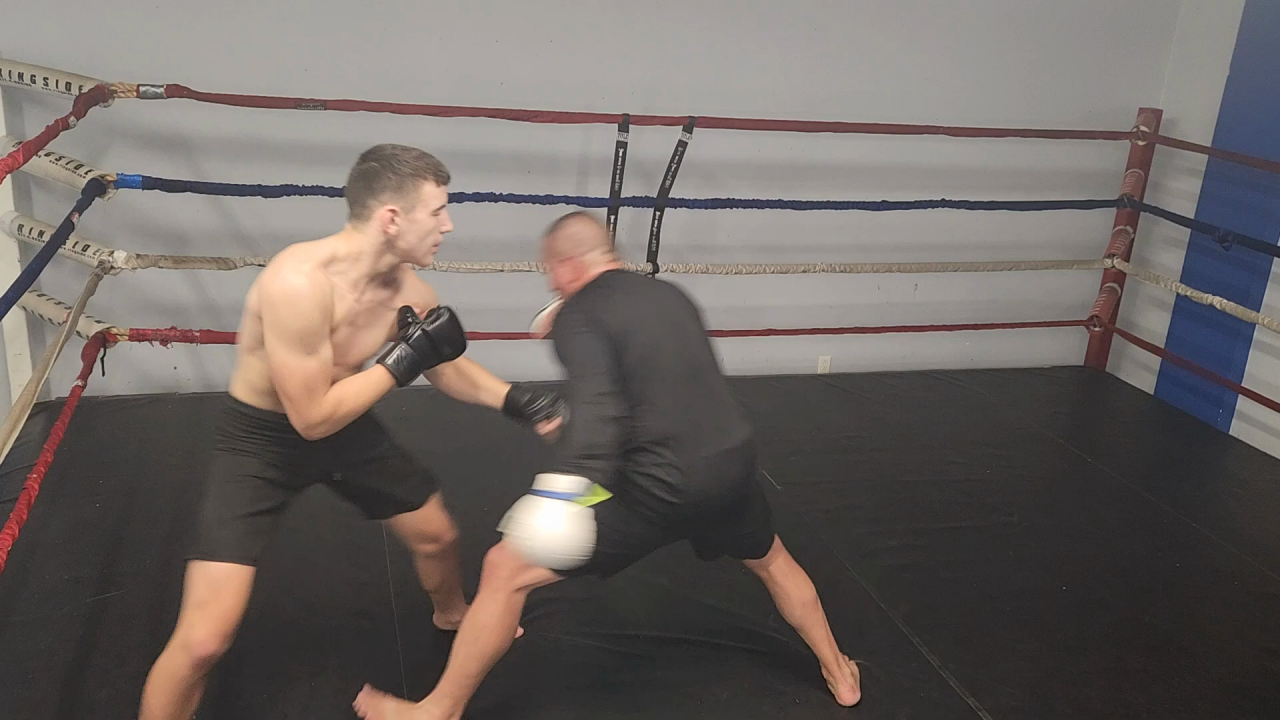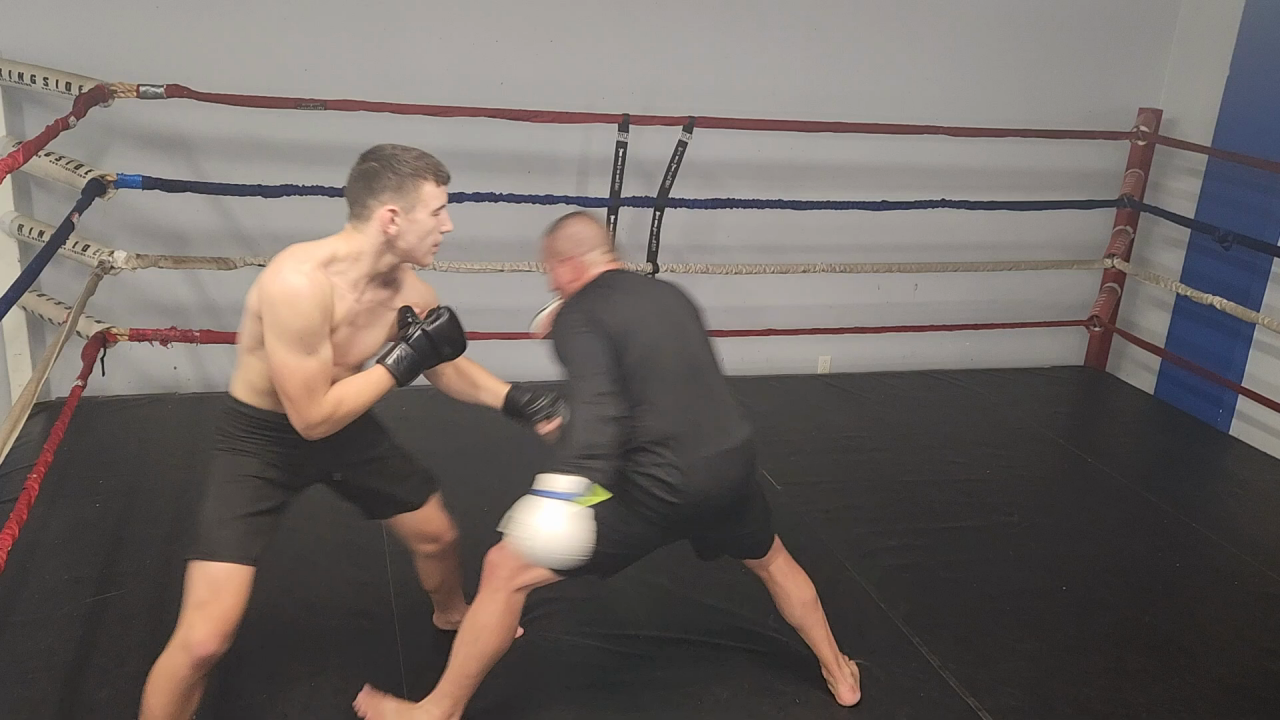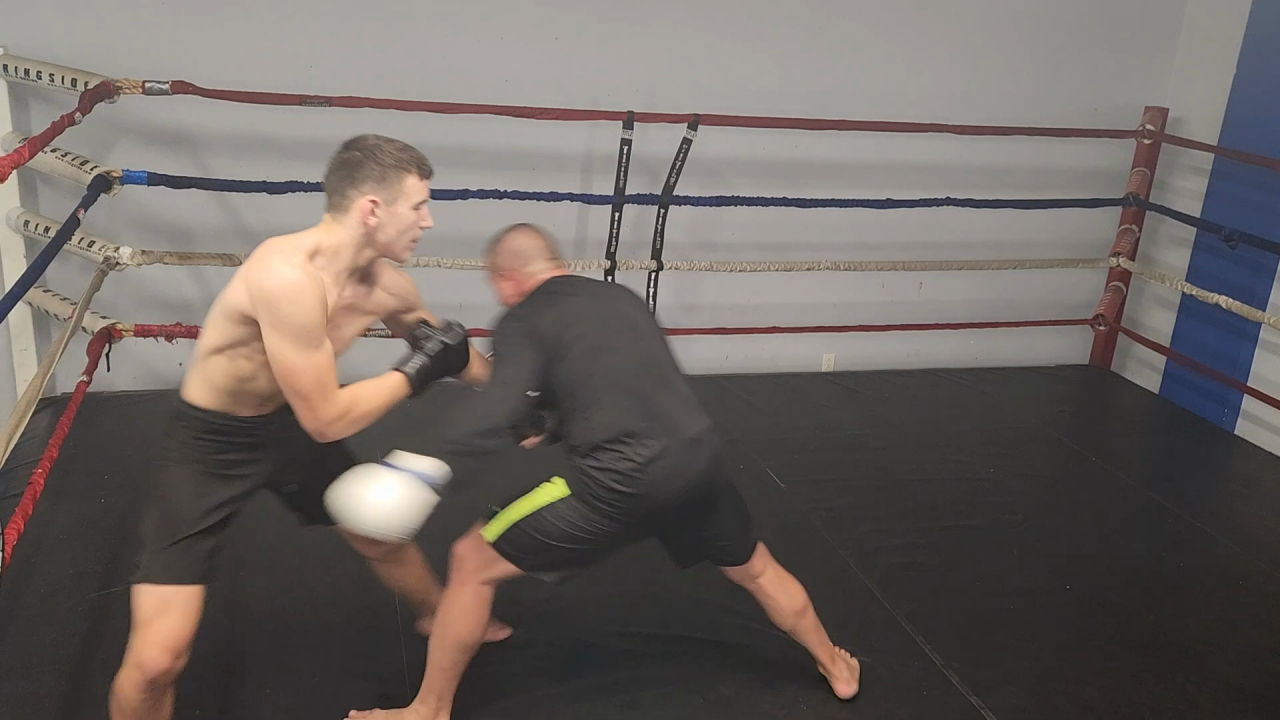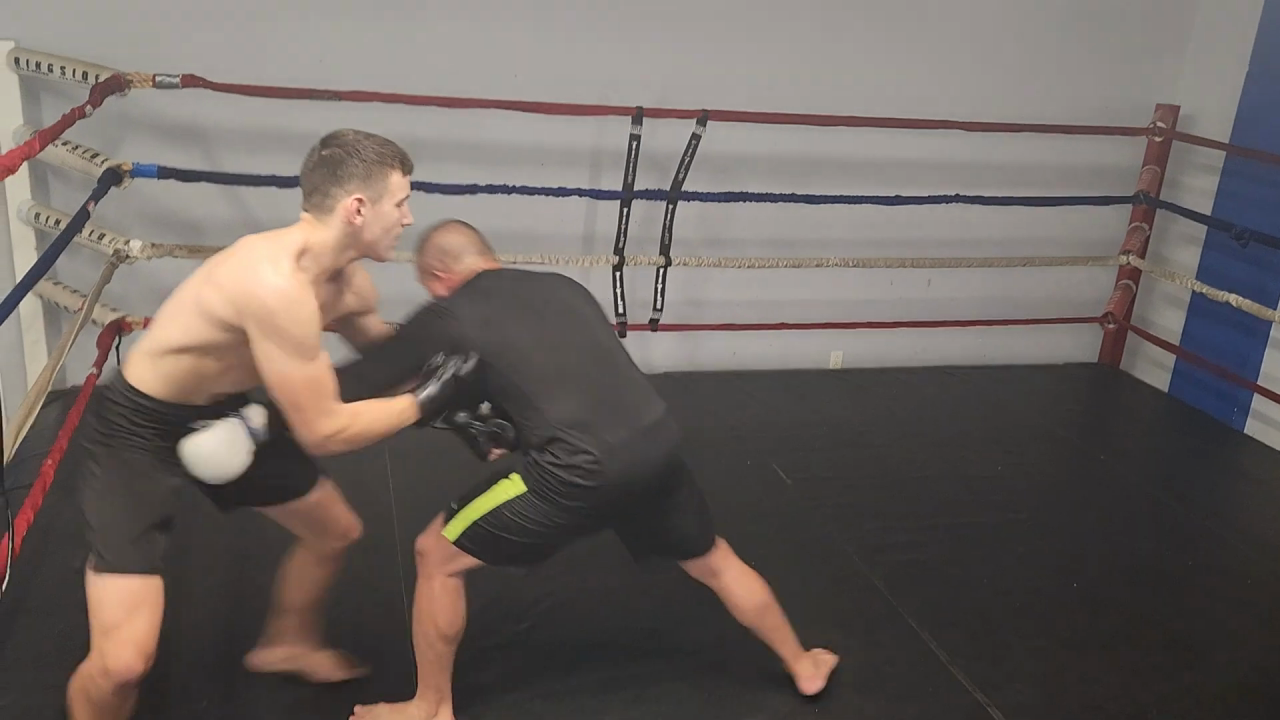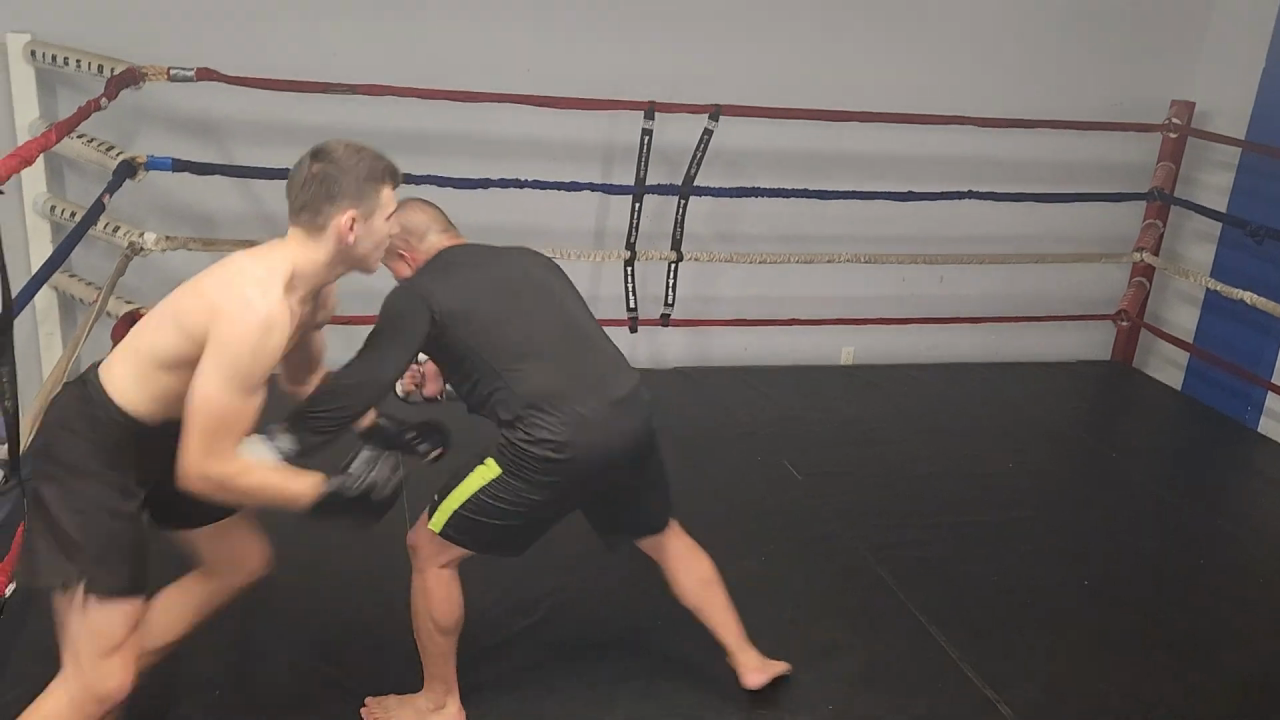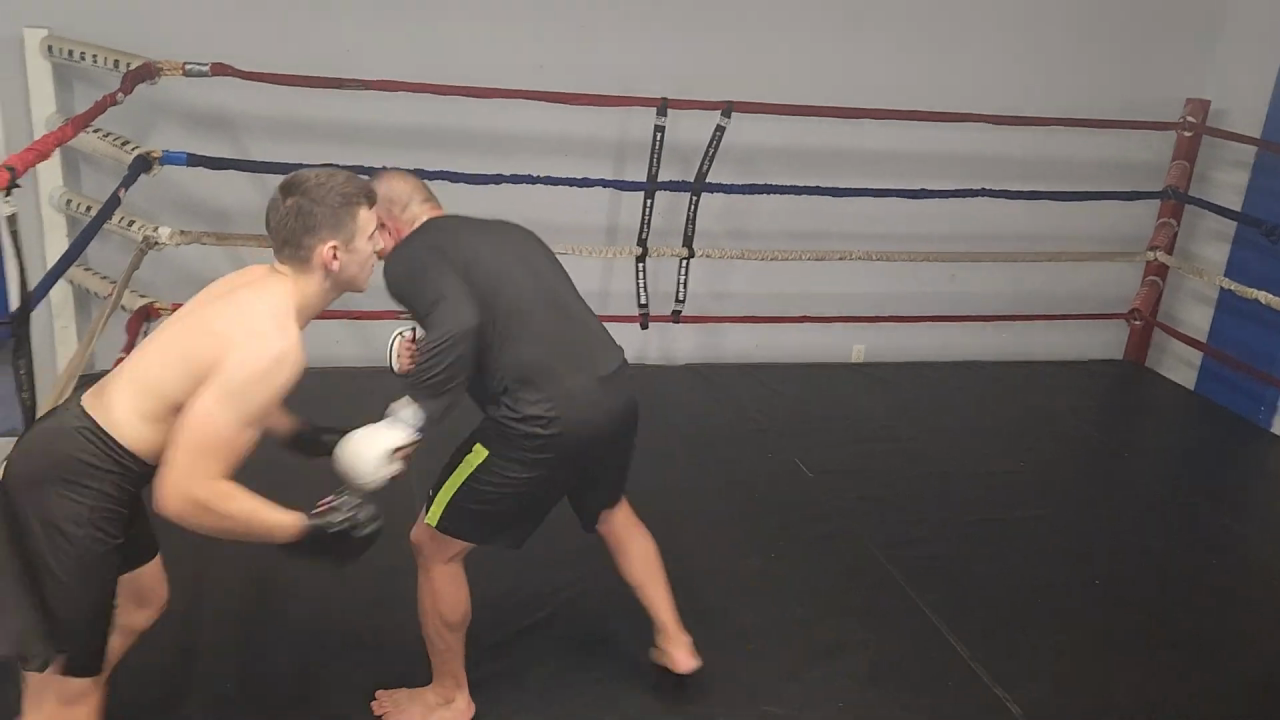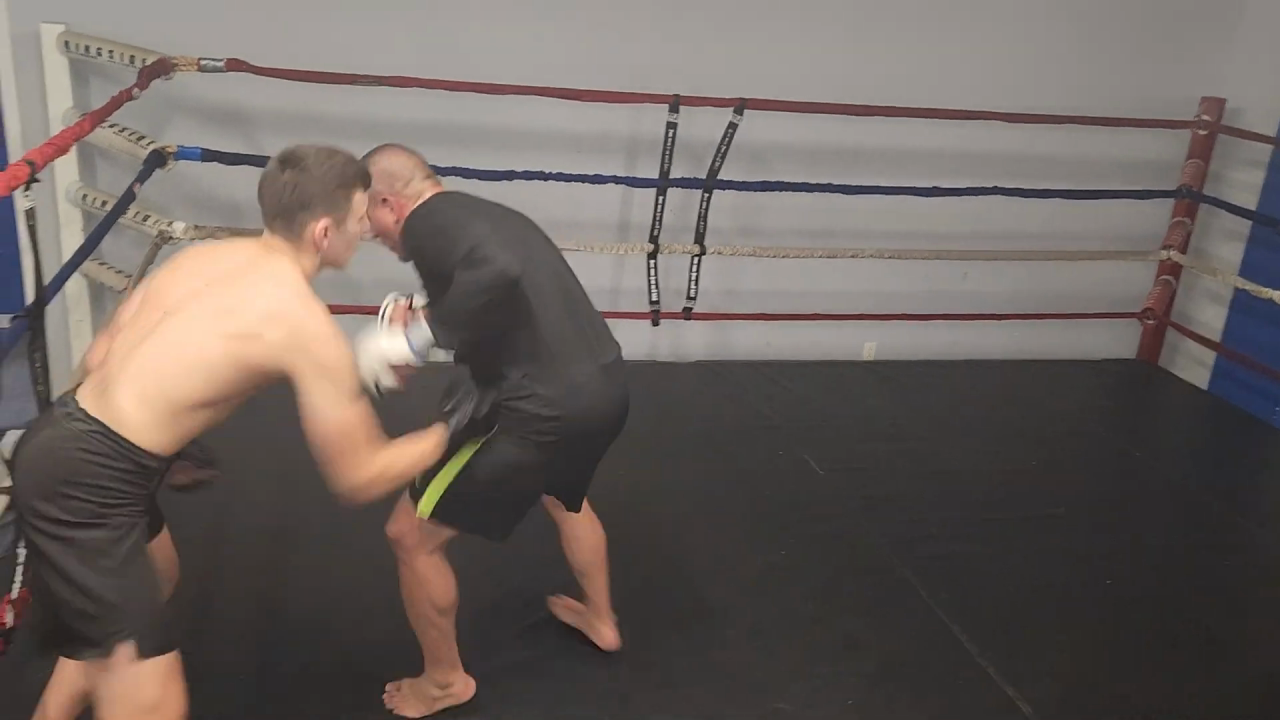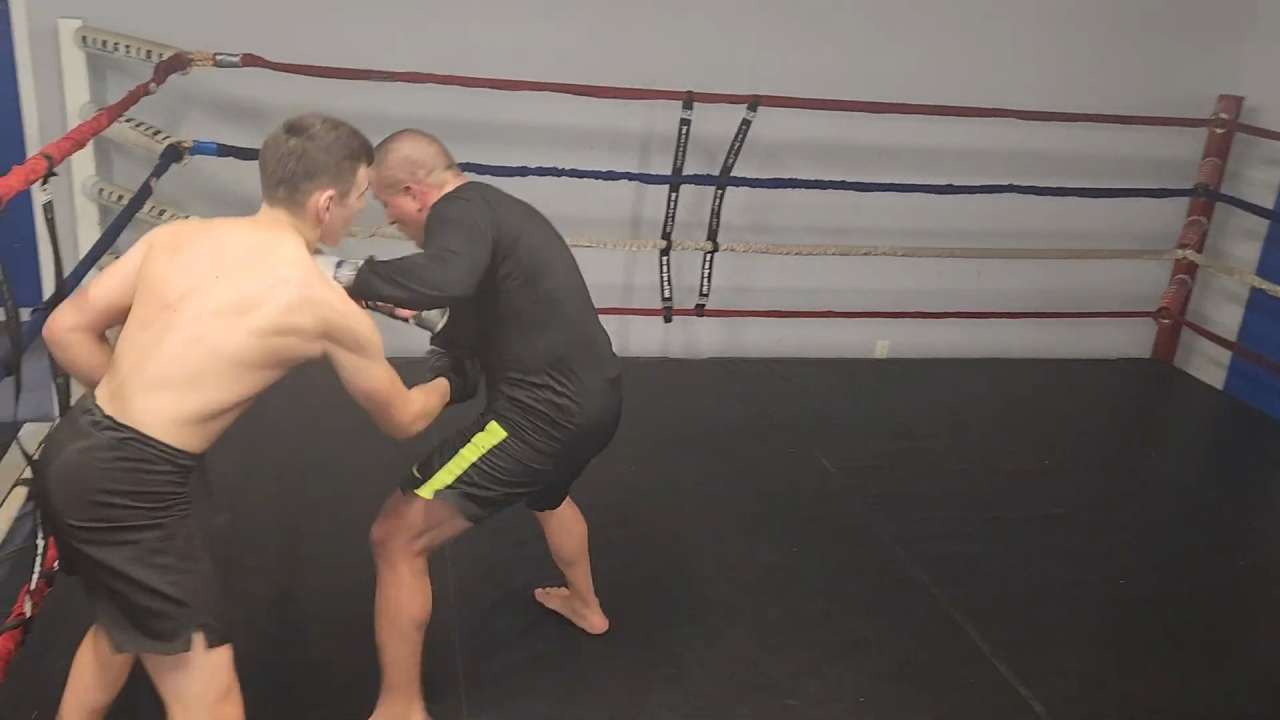
dt=0.1s
person 1, frame 1
left shoulder: (408, 289)
right shoulder: (298, 282)
left elbow: (448, 367)
right elbow: (312, 417)
left wrist: (519, 401)
right wrist: (403, 357)
left hip: (341, 425)
right hip: (260, 439)
left knee: (435, 532)
right knee: (202, 641)
left ankle: (451, 614)
person 1, frame 2
left shoulder: (407, 289)
right shoulder: (298, 282)
left elbow: (448, 368)
right elbow: (312, 418)
left wrist: (519, 401)
right wrist: (403, 358)
left hip: (341, 424)
right hip: (259, 440)
left knee: (435, 532)
right knee: (202, 641)
left ankle: (452, 614)
person 1, frame 3
left shoulder: (385, 285)
right shoulder: (285, 279)
left elbow: (442, 343)
right elbow: (326, 421)
right wrist: (418, 369)
left hip: (280, 430)
right hip: (203, 442)
left knee: (387, 539)
right knee: (157, 656)
left ankle: (433, 617)
person 1, frame 4
left shoulder: (346, 281)
right shoulder: (274, 284)
left elbow: (382, 342)
right elbow: (323, 433)
right wrist: (429, 399)
left hip: (219, 412)
right hip: (136, 429)
left knee: (335, 530)
right knee: (123, 659)
left ankle: (287, 643)
person 1, frame 5
left shoulder: (307, 283)
right shoulder: (259, 308)
left elbow: (303, 378)
right elbow: (206, 467)
right wrist: (331, 490)
left hip: (150, 430)
right hip: (92, 449)
left knee: (243, 562)
person 1, frame 6
left shoulder: (257, 289)
right shoulder: (271, 346)
right elbow: (184, 495)
left wrist: (297, 432)
right wrist: (308, 531)
left hip: (87, 453)
right hip: (72, 484)
left knee: (142, 603)
person 1, frame 7
left shoulder: (198, 258)
right shoulder: (306, 328)
right elbow: (359, 479)
right wrist: (449, 430)
left hip: (57, 445)
right hip: (88, 484)
left knee: (150, 580)
person 1, frame 8
left shoulder: (178, 235)
right shoulder: (324, 303)
left elbow: (65, 329)
right elbow: (400, 418)
right wrist: (452, 380)
left hip: (75, 448)
right hip: (130, 487)
left knee: (141, 601)
person 2, frame 1
left shoulder: (579, 314)
right shoulder: (672, 296)
left elbow: (597, 404)
left wrist: (565, 485)
left hip: (662, 484)
right hip: (731, 463)
left knee: (506, 569)
right knee: (770, 560)
right ankle: (838, 675)
person 2, frame 2
left shoulder: (579, 314)
right shoulder: (672, 296)
left elbow: (597, 403)
left wrist: (564, 485)
left hip: (662, 485)
right hip: (732, 464)
left knee: (506, 569)
right knee: (770, 560)
right ankle: (838, 675)
person 2, frame 3
left shoulder: (522, 322)
right shoulder: (622, 300)
left elbow: (500, 407)
left hip: (623, 480)
right hip: (697, 460)
left knee: (472, 563)
right knee: (751, 566)
right ankle: (834, 670)
person 2, frame 4
left shoulder: (450, 315)
right shoulder: (565, 289)
left elbow: (368, 379)
left hip: (582, 471)
right hip: (653, 443)
left knee: (437, 554)
right knee: (713, 562)
right ankle: (803, 667)
person 2, frame 5
left shoulder: (417, 294)
right shoulder: (530, 263)
left elbow: (363, 385)
left wrist: (288, 427)
right wrist: (454, 381)
left hip: (555, 444)
right hip: (628, 417)
left knee: (431, 550)
right knee: (663, 538)
right ankle: (746, 659)
person 2, frame 6
left shoulder: (412, 259)
right shoulder: (513, 236)
left elbow: (457, 324)
right wrist: (436, 356)
left hip: (544, 422)
right hip: (613, 394)
left knee: (433, 545)
right knee: (609, 512)
right ankle: (673, 640)
person 2, frame 7
left shoulder: (433, 224)
right shoulder: (497, 219)
left elbow: (498, 271)
left wrist: (424, 331)
right wrist: (426, 319)
left hip: (543, 408)
right hip: (603, 390)
left knee: (412, 534)
right knee: (564, 498)
right ankle: (599, 618)
person 2, frame 8
left shoulder: (461, 214)
right shoulder: (500, 211)
left elbow: (446, 279)
left wrist: (358, 278)
right wrist: (420, 309)
left hip: (544, 411)
right hip: (595, 399)
left knee: (397, 537)
right knee: (546, 496)
right ankle: (586, 605)
